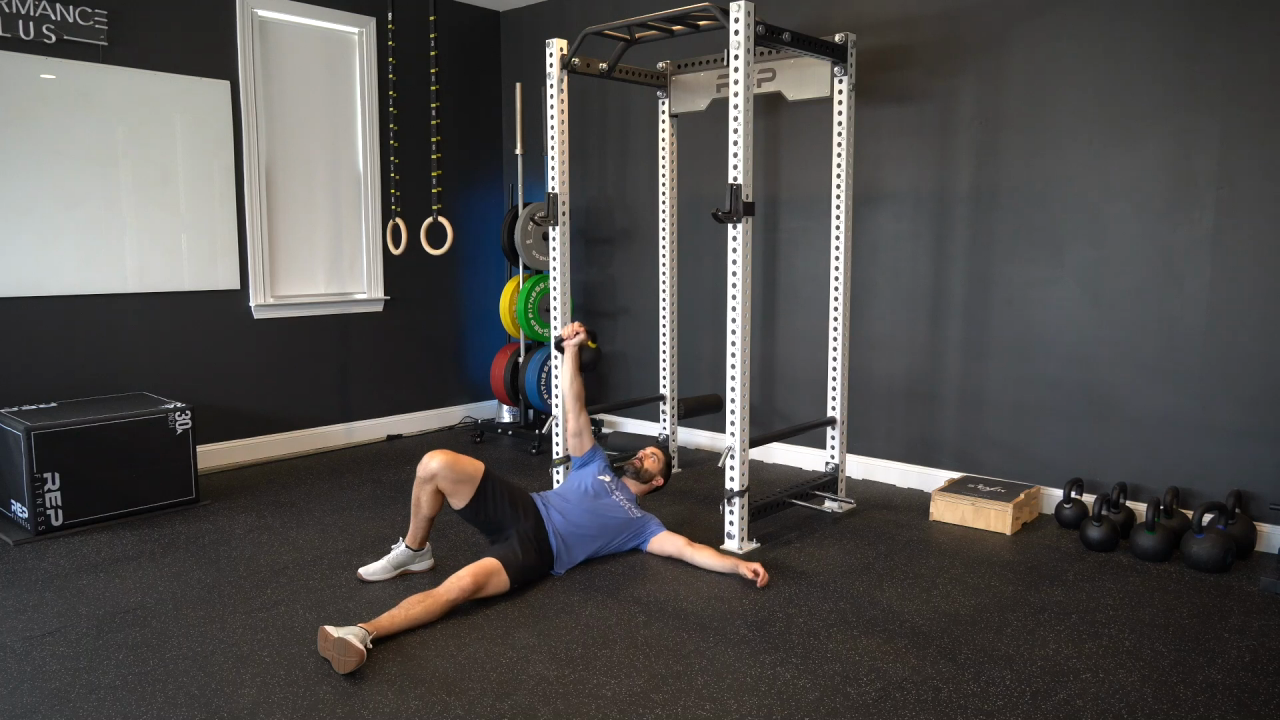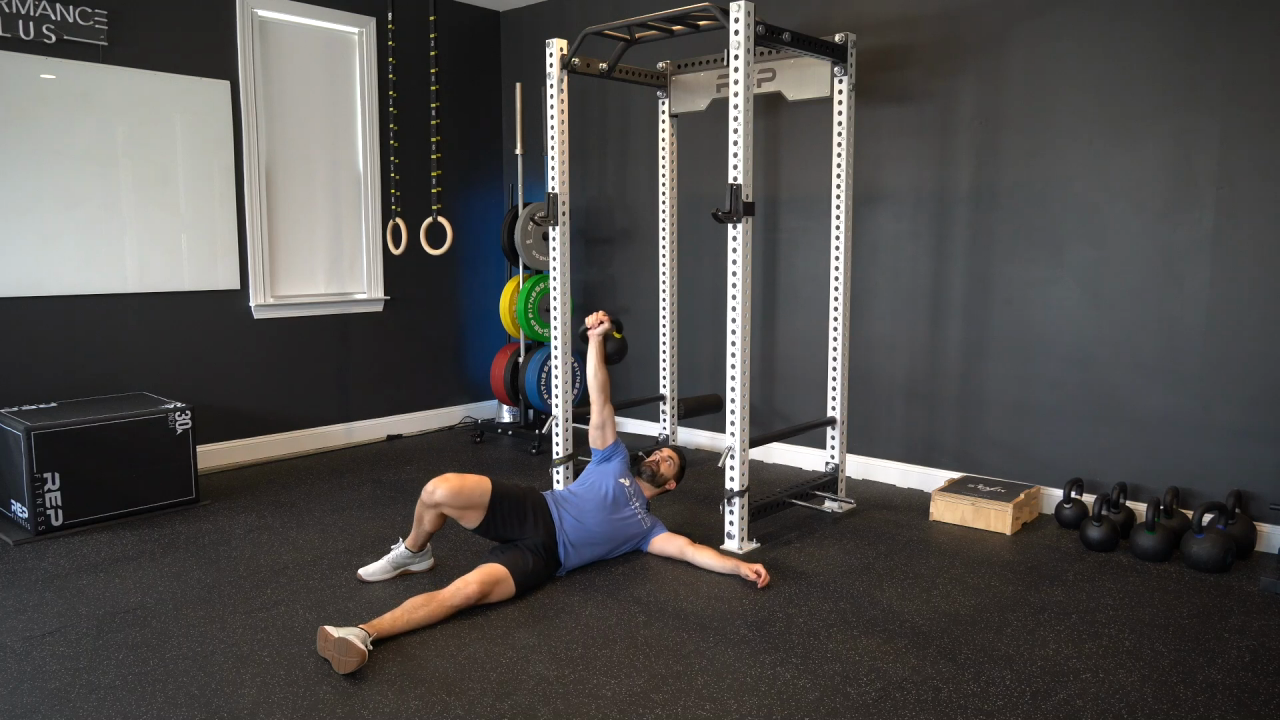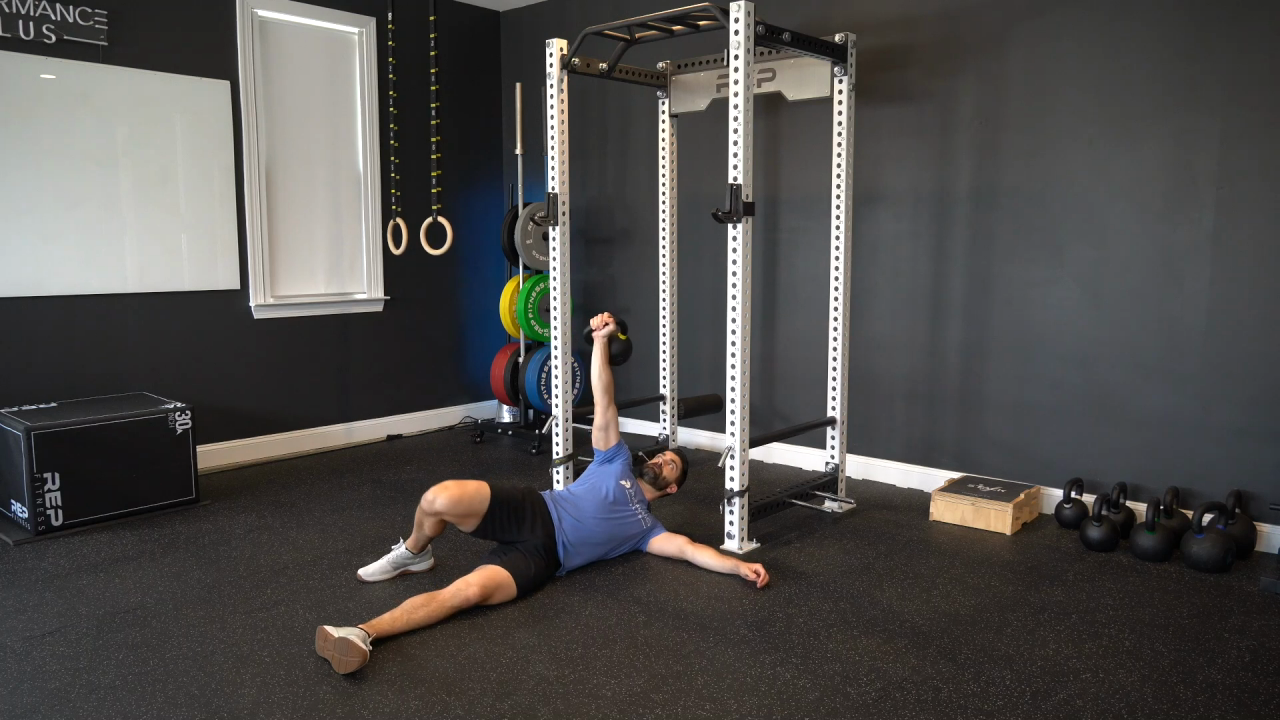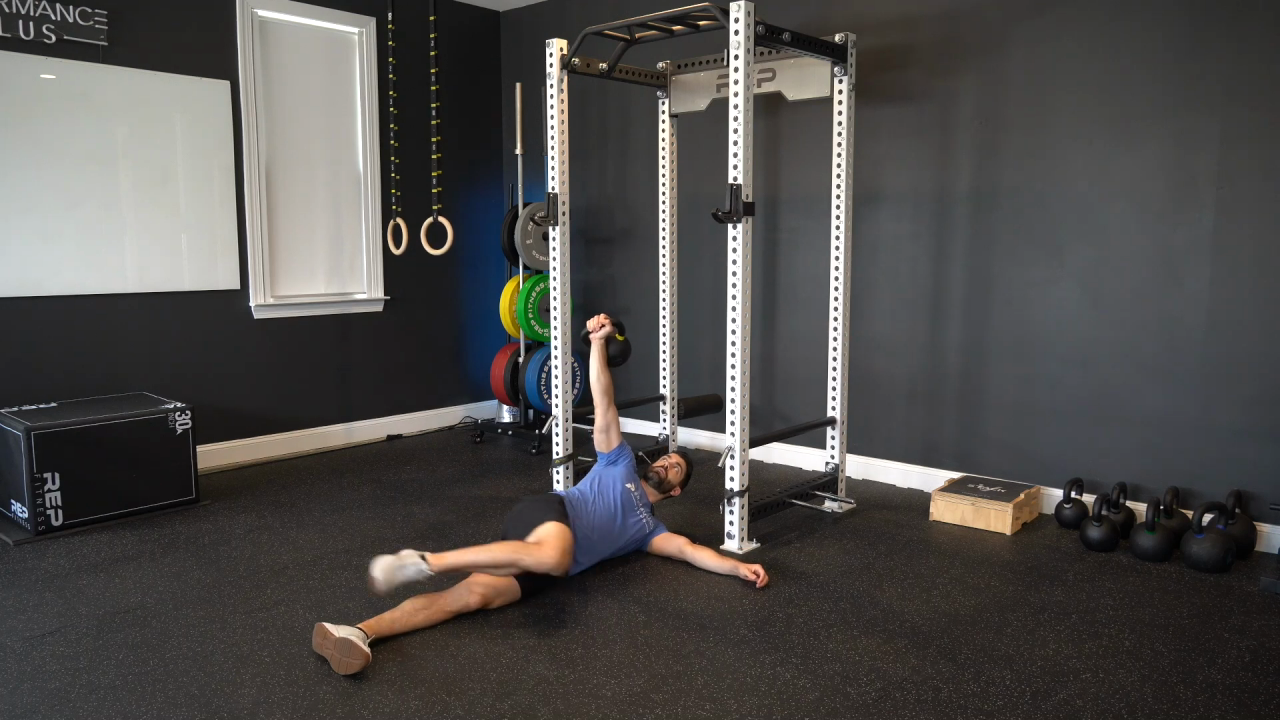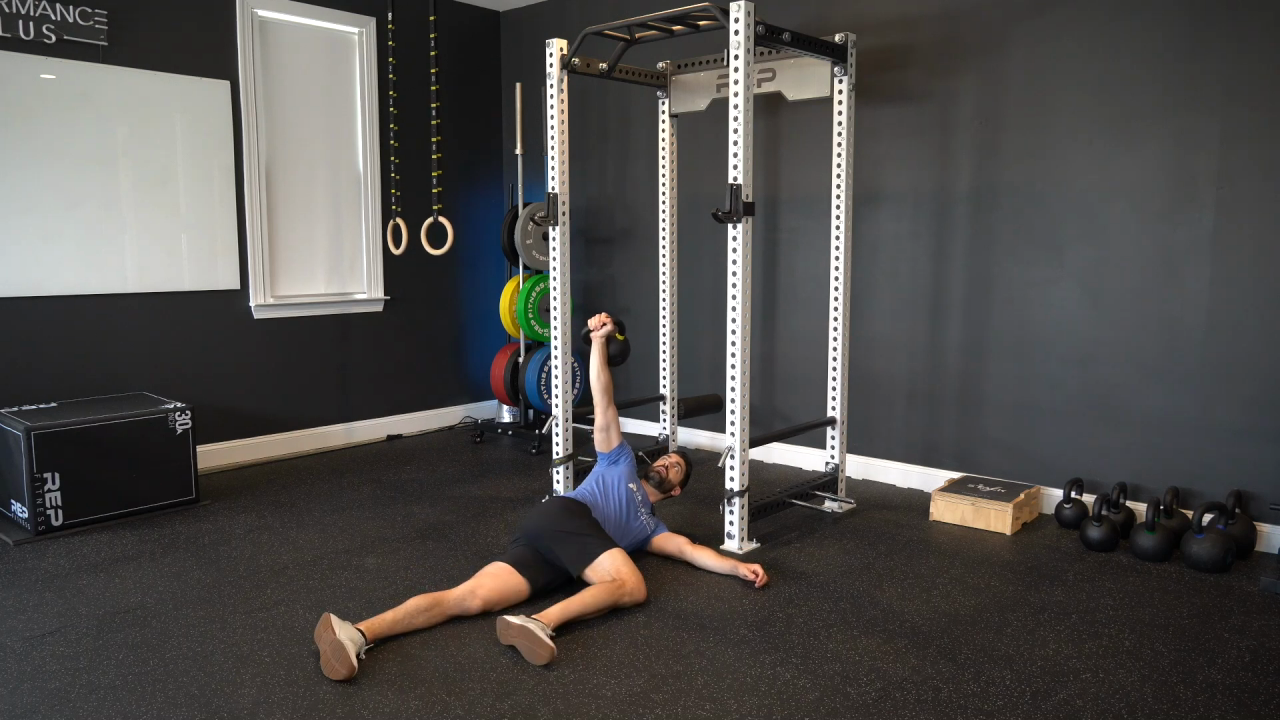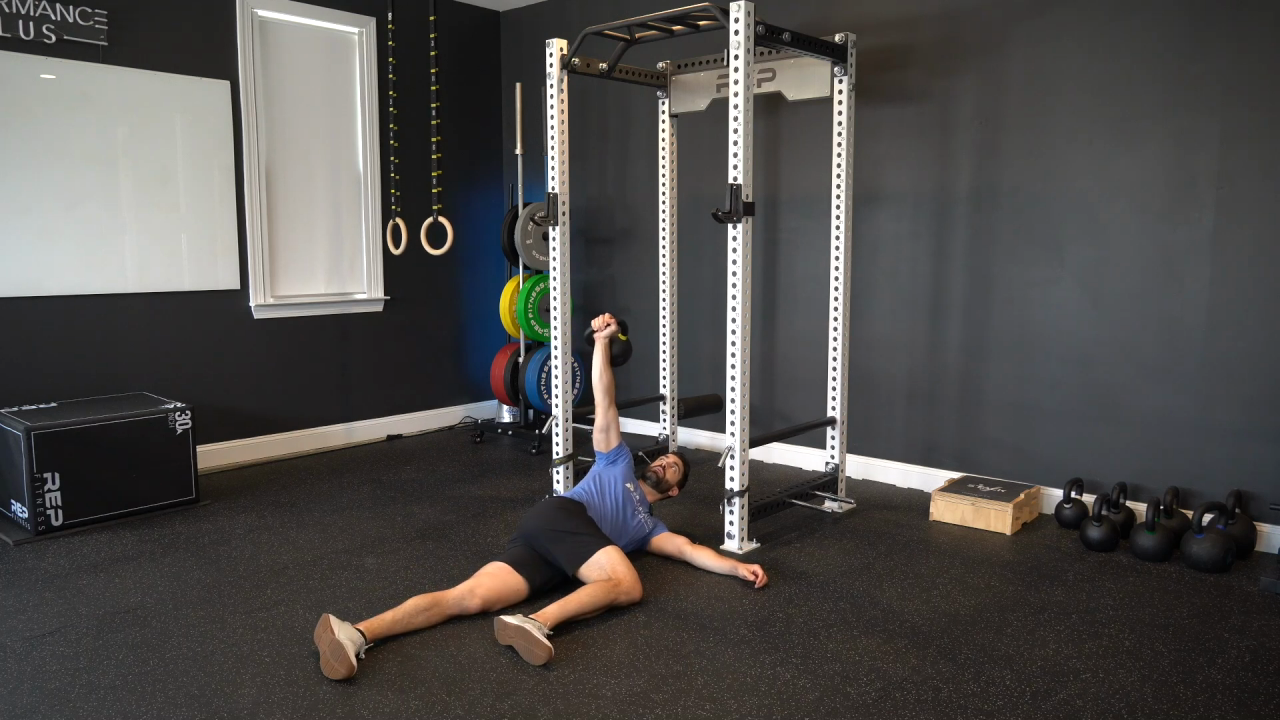
dt=0.4s
person 1, frame 1
left shoulder: (641, 524)
right shoulder: (596, 464)
left elbow: (685, 548)
right elbow: (575, 412)
left wrist: (739, 564)
right wrist: (571, 349)
left hip: (536, 550)
right hip: (521, 510)
left knee: (462, 585)
right knee: (436, 464)
left ankle: (363, 633)
right ankle: (414, 551)
person 1, frame 2
left shoulder: (646, 526)
right shoulder: (615, 461)
left elbow: (690, 549)
right elbow: (600, 404)
left wrist: (742, 566)
right wrist: (595, 338)
left hip: (542, 554)
right hip: (531, 512)
left knee: (468, 591)
right knee: (441, 491)
left ankle: (364, 633)
right ankle: (413, 553)
person 1, frame 3
left shoulder: (646, 526)
right shoulder: (617, 461)
left elbow: (689, 549)
right elbow: (604, 404)
left wrist: (740, 565)
right wrist: (601, 340)
left hip: (542, 556)
right hip: (532, 512)
left knee: (470, 592)
right knee: (442, 498)
left ankle: (363, 633)
right ankle: (415, 553)
person 1, frame 4
left shoulder: (649, 527)
right shoulder: (621, 462)
left elbow: (689, 550)
right elbow: (604, 404)
left wrist: (740, 566)
right wrist: (598, 342)
left hip: (544, 559)
right hip: (548, 513)
left knee: (472, 595)
right knee: (550, 557)
left ankle: (362, 633)
right ankle: (422, 562)
person 1, frame 5
left shoulder: (650, 527)
right shoulder: (620, 461)
left elbow: (687, 550)
right elbow: (603, 405)
left wrist: (738, 565)
right wrist: (598, 340)
left hip: (554, 561)
right hip: (562, 518)
left knee: (471, 599)
left ankle: (358, 634)
person 1, frame 6
left shoulder: (649, 526)
right shoulder: (618, 463)
left elbow: (688, 550)
right elbow: (605, 406)
left wrist: (739, 566)
right wrist: (602, 341)
left hip: (556, 561)
right hip: (558, 518)
left knee: (469, 599)
left ankle: (397, 631)
